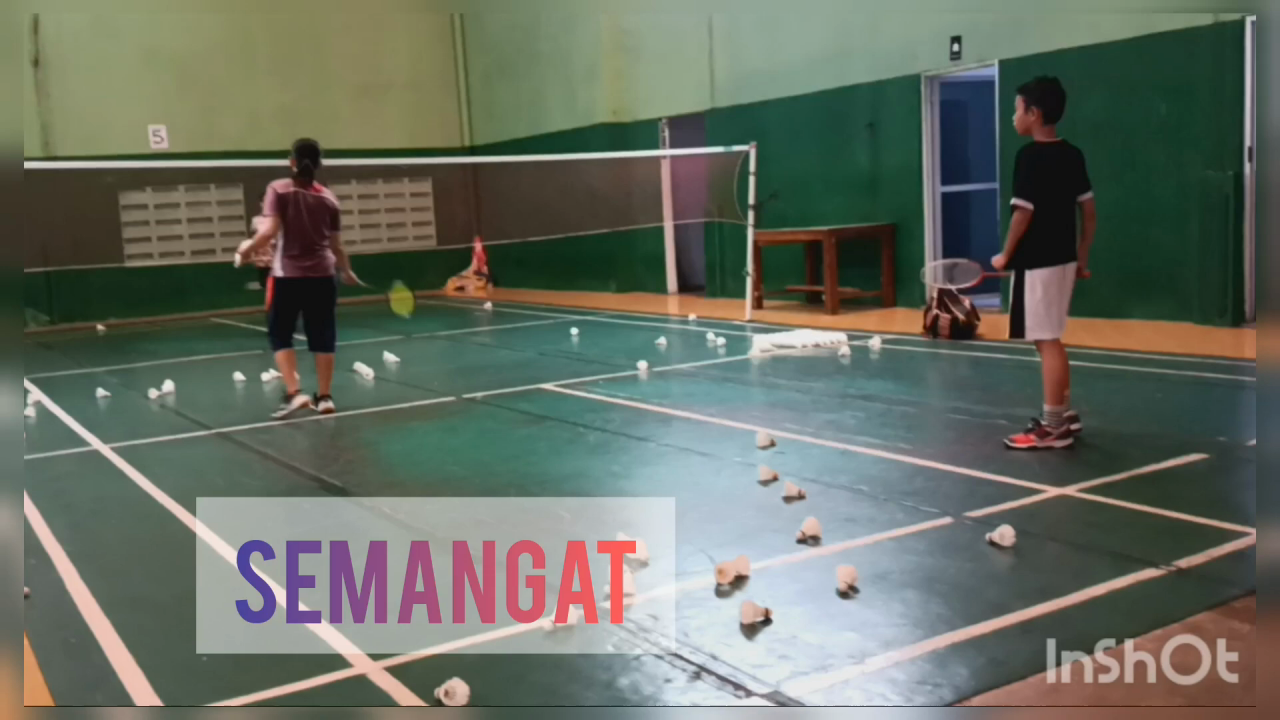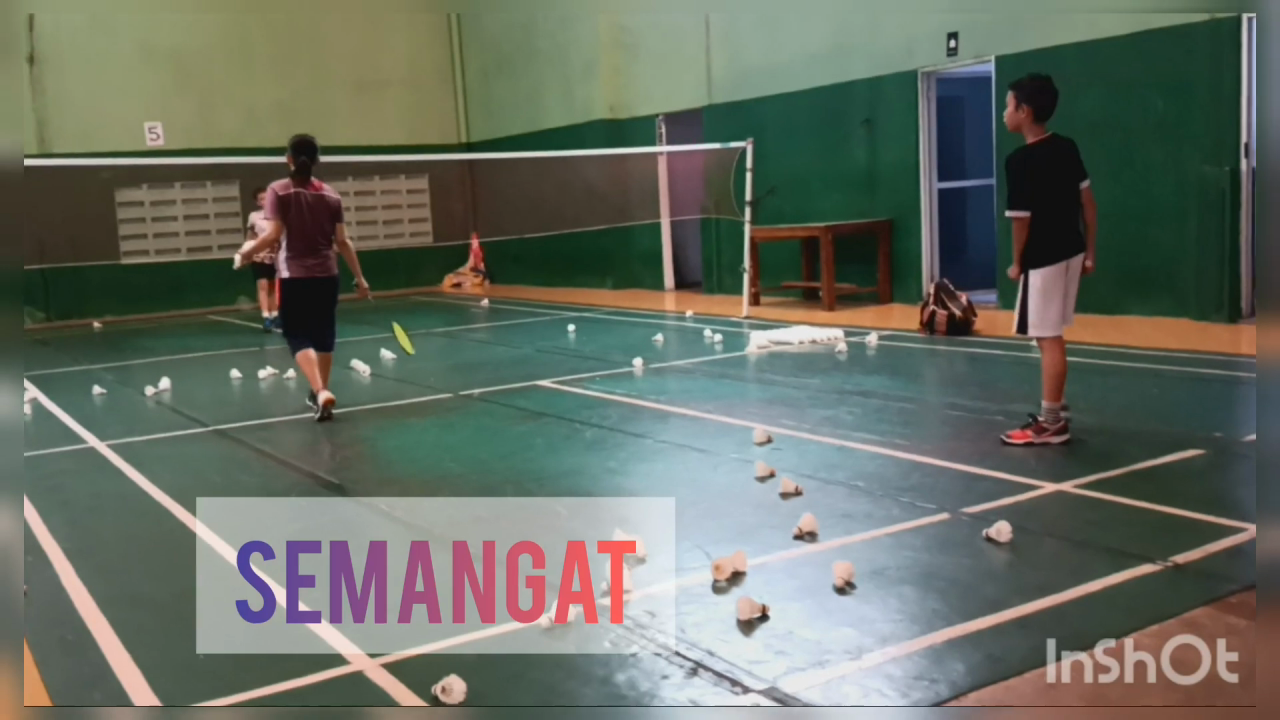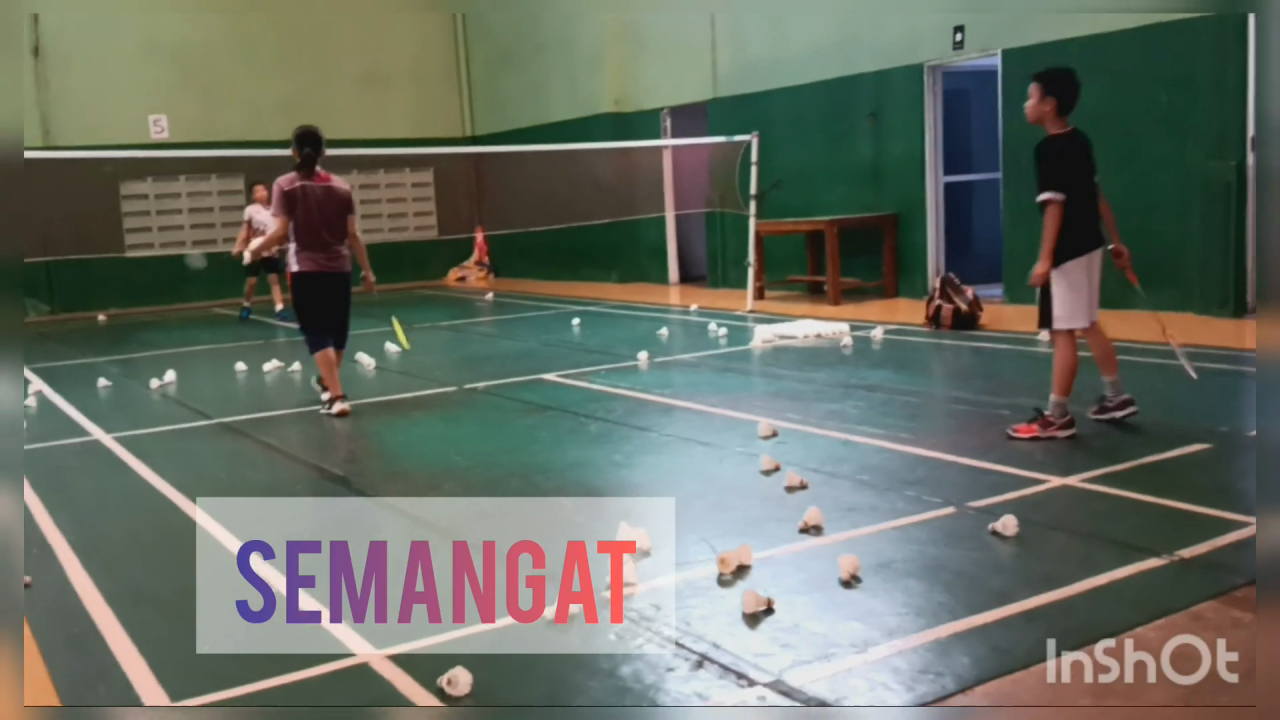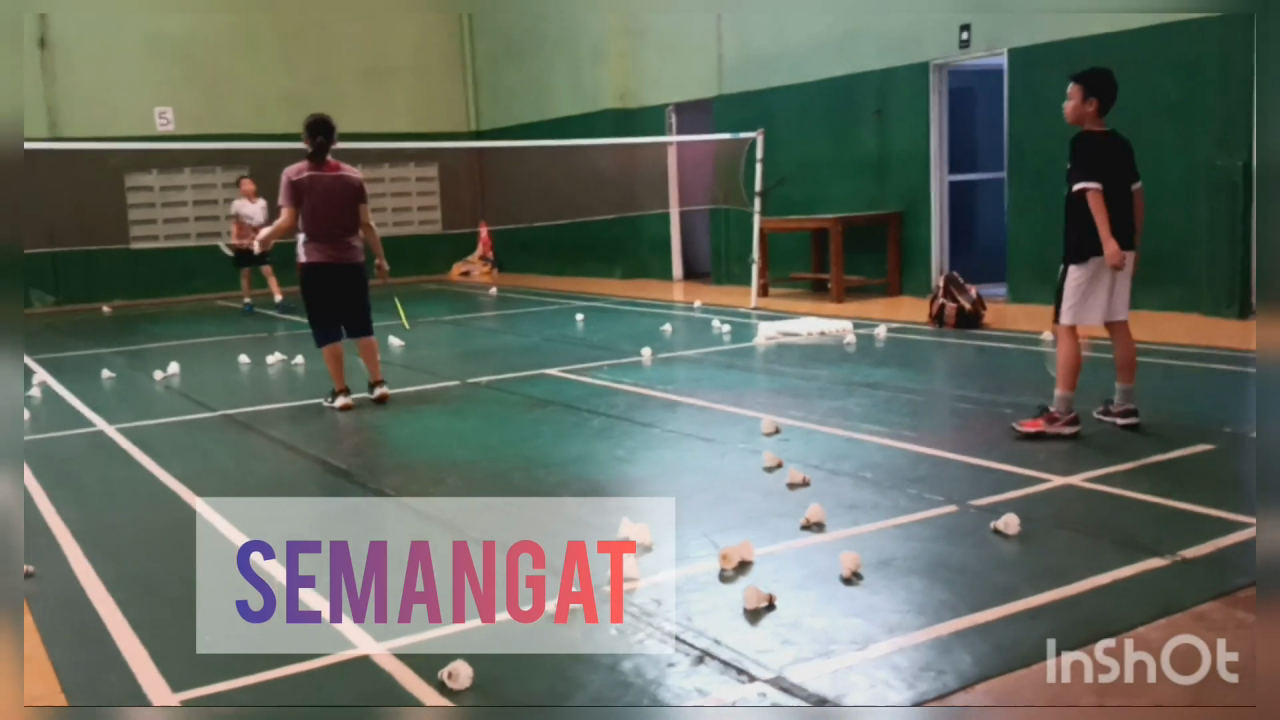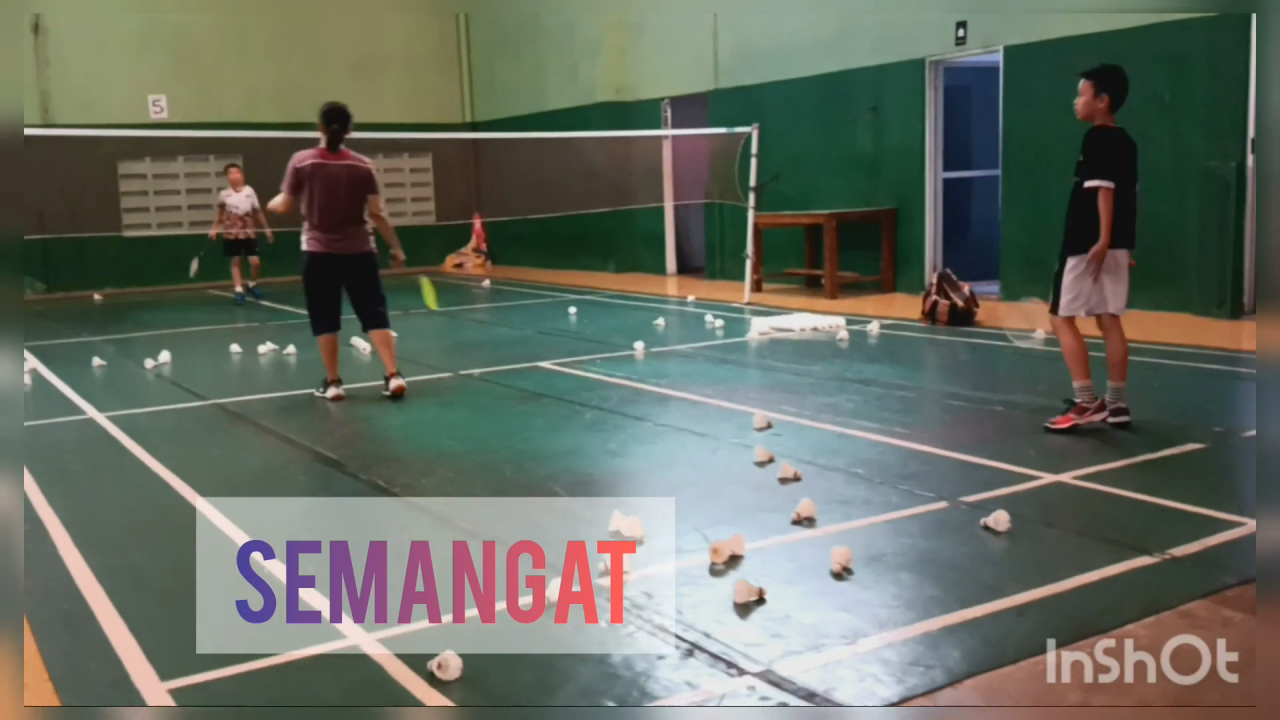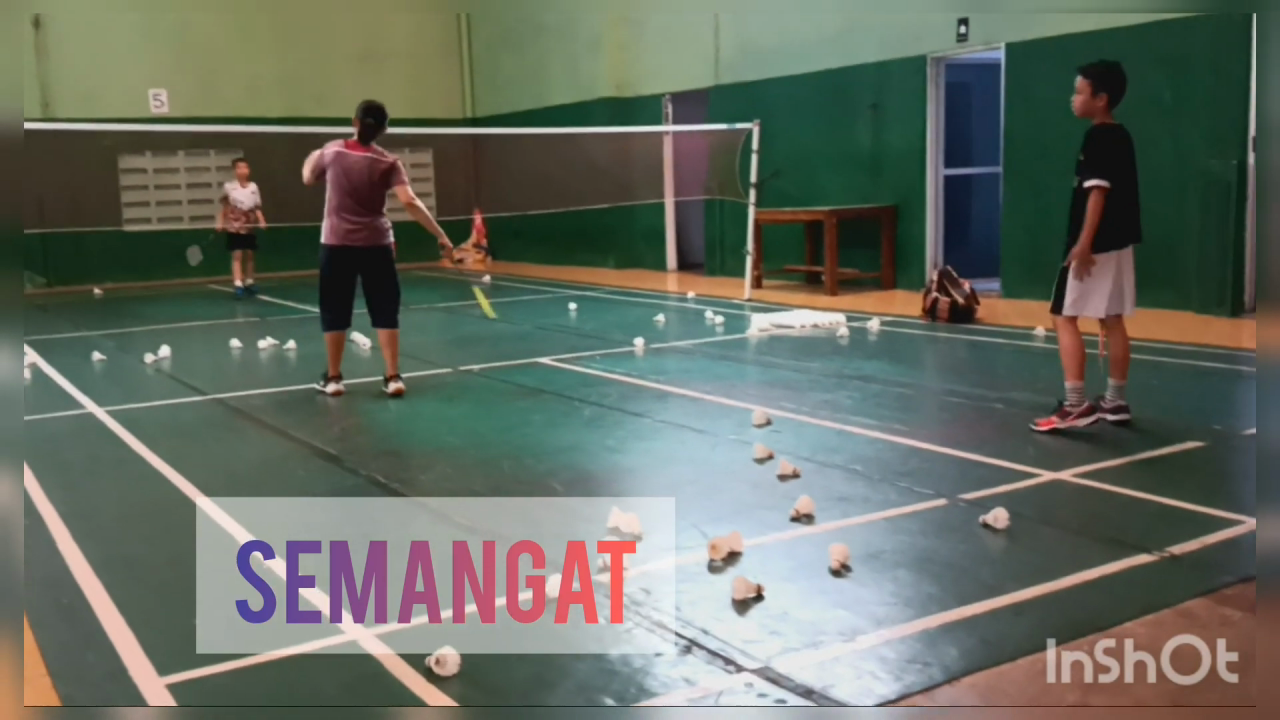
dt=0.3s
person 1, frame 1
left shoulder: (1030, 156)
right shoulder: (1073, 155)
left elbow: (1023, 213)
right elbow: (1088, 212)
left wrist: (1005, 255)
right wrist: (1081, 258)
left hip: (1037, 261)
right hip: (1063, 258)
left knee: (1046, 341)
right knee: (1048, 339)
left ankle: (1053, 427)
right ankle: (1064, 412)
person 1, frame 2
left shoulder: (1020, 160)
right shoulder: (1067, 147)
left elbow: (1021, 219)
right elbow: (1087, 201)
left wrist: (1017, 263)
right wrist: (1089, 251)
left hip: (1043, 258)
right hip: (1070, 251)
left knee: (1048, 337)
right knee: (1051, 334)
left ankle: (1050, 423)
right ankle: (1055, 406)
person 1, frame 3
left shoulder: (1048, 149)
right shoulder: (1080, 142)
left elbow: (1055, 204)
right elbow: (1096, 195)
left wrist: (1045, 258)
right wrist: (1116, 241)
left hip: (1068, 257)
right hip: (1090, 245)
left knee: (1063, 332)
right knee: (1088, 324)
left ankle: (1057, 417)
right ankle: (1117, 397)
person 1, frame 4
left shoulder: (1083, 143)
right shoulder: (1122, 144)
left elbow: (1092, 193)
right elbow: (1136, 197)
left wrist: (1108, 239)
right wrist: (1132, 246)
left hip: (1089, 250)
right hip: (1120, 247)
left knee: (1066, 327)
right knee: (1118, 325)
left ankle: (1062, 413)
right ankle: (1124, 405)
person 1, frame 5
left shoulder: (1097, 138)
right shoulder: (1125, 141)
left elbow: (1104, 191)
left wrist: (1103, 240)
left hip: (1087, 246)
right hip: (1118, 245)
left knee: (1062, 319)
right knee: (1109, 321)
left ankle: (1088, 401)
right ankle: (1116, 403)
person 1, frame 6
left shoulder: (1097, 137)
right shoulder: (1121, 137)
left elbow: (1097, 191)
left wrist: (1084, 242)
left hip: (1096, 245)
right hip: (1119, 243)
left knee: (1065, 320)
right knee: (1113, 322)
left ankle: (1076, 404)
right ankle: (1116, 401)
person 2, frame 1
left shoulder: (278, 189)
right shoulder: (329, 198)
left elbow: (269, 231)
right elbow: (335, 245)
left wrist: (247, 248)
right wrist: (347, 271)
left hip: (288, 275)
right hip: (323, 276)
left knee: (280, 334)
right knee: (322, 336)
left ankle: (293, 393)
right ankle: (325, 396)
person 2, frame 2
left shoulder: (279, 190)
right shoulder: (330, 195)
left elbow: (272, 235)
right elbow: (342, 241)
left wrist: (248, 250)
right wrist: (359, 277)
left hip: (294, 275)
right hip: (326, 275)
left knee: (298, 336)
right knee: (323, 335)
left ankle: (321, 391)
right ankle: (321, 392)
person 2, frame 3
left shoulder: (285, 185)
right shoulder: (340, 186)
left elbow: (281, 233)
right elbow: (352, 234)
left wrist: (257, 248)
right wrist: (367, 270)
left hip: (305, 269)
right hip: (339, 269)
left knee: (317, 333)
right knee: (337, 331)
left ankle: (336, 398)
right ankle: (329, 384)
person 2, frame 4
left shoulder: (294, 175)
right shoulder: (352, 175)
left elbow: (287, 223)
right elbow: (366, 224)
left wrist: (265, 236)
right wrist: (380, 258)
left hip: (315, 262)
right hip: (351, 260)
left knee: (326, 327)
right knee: (360, 324)
left ankle: (340, 392)
right ankle: (378, 383)
person 2, frame 5
left shoulder: (302, 161)
right shoulder: (362, 166)
left elbow: (287, 204)
right elbow: (376, 213)
left wrist: (274, 203)
right wrist: (396, 247)
left hip: (319, 252)
right hip: (359, 250)
left knee: (325, 319)
right knee: (374, 313)
left ankle: (333, 383)
right ankle: (394, 375)
person 2, frame 6
left shoulder: (331, 151)
right shoulder: (388, 162)
left elbow: (309, 179)
right elbow: (409, 201)
left wrist: (311, 158)
right wrist: (440, 235)
left hip: (336, 243)
right hip: (376, 244)
left knee: (335, 313)
right knee: (384, 311)
left ankle: (332, 378)
right ankle: (393, 377)
